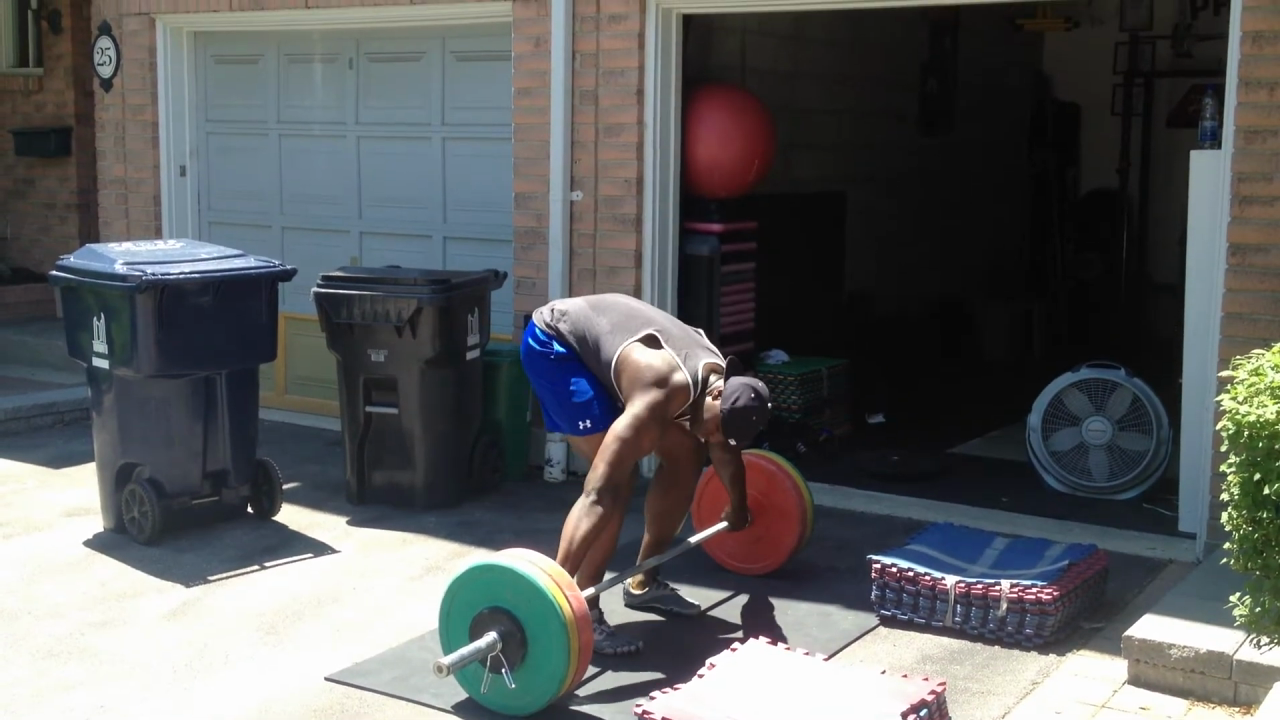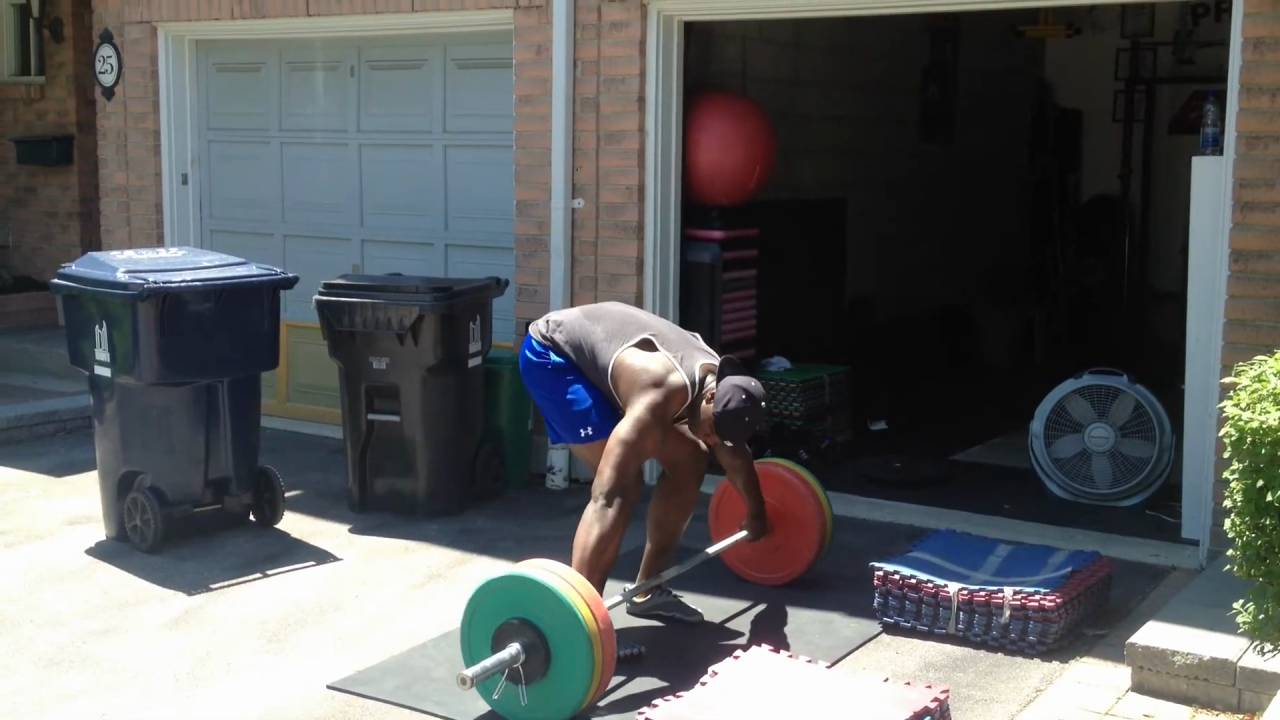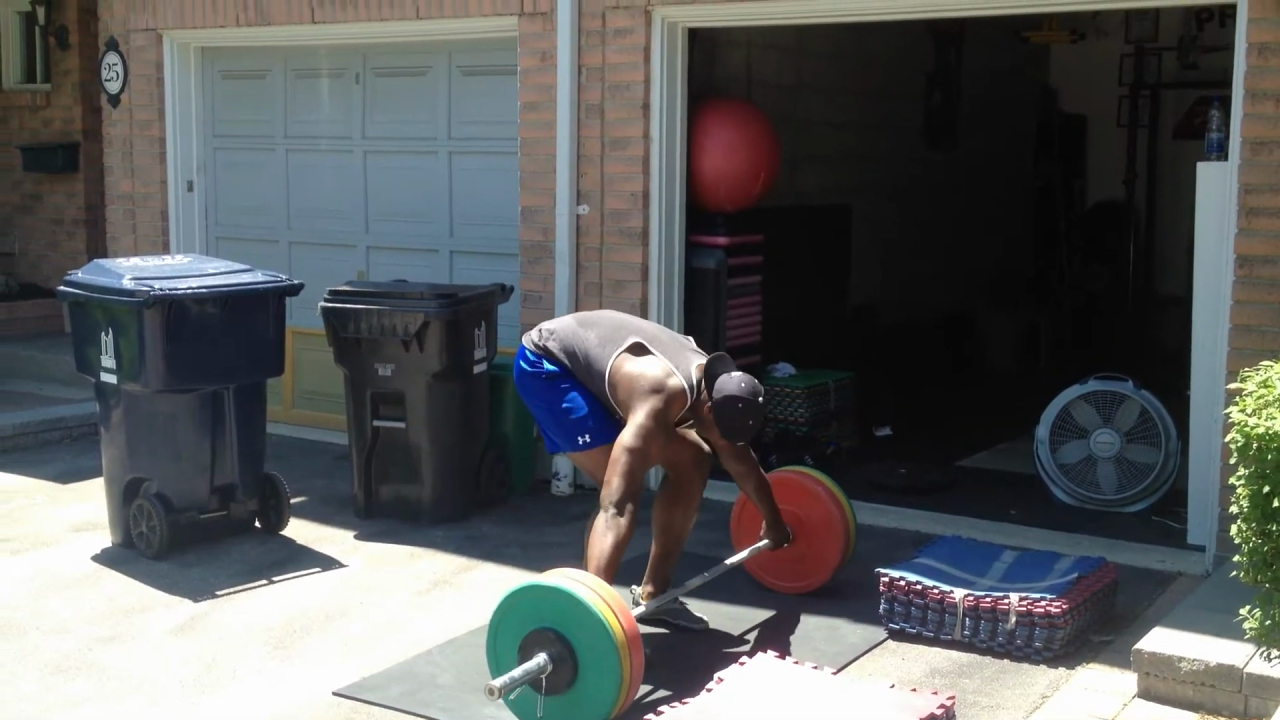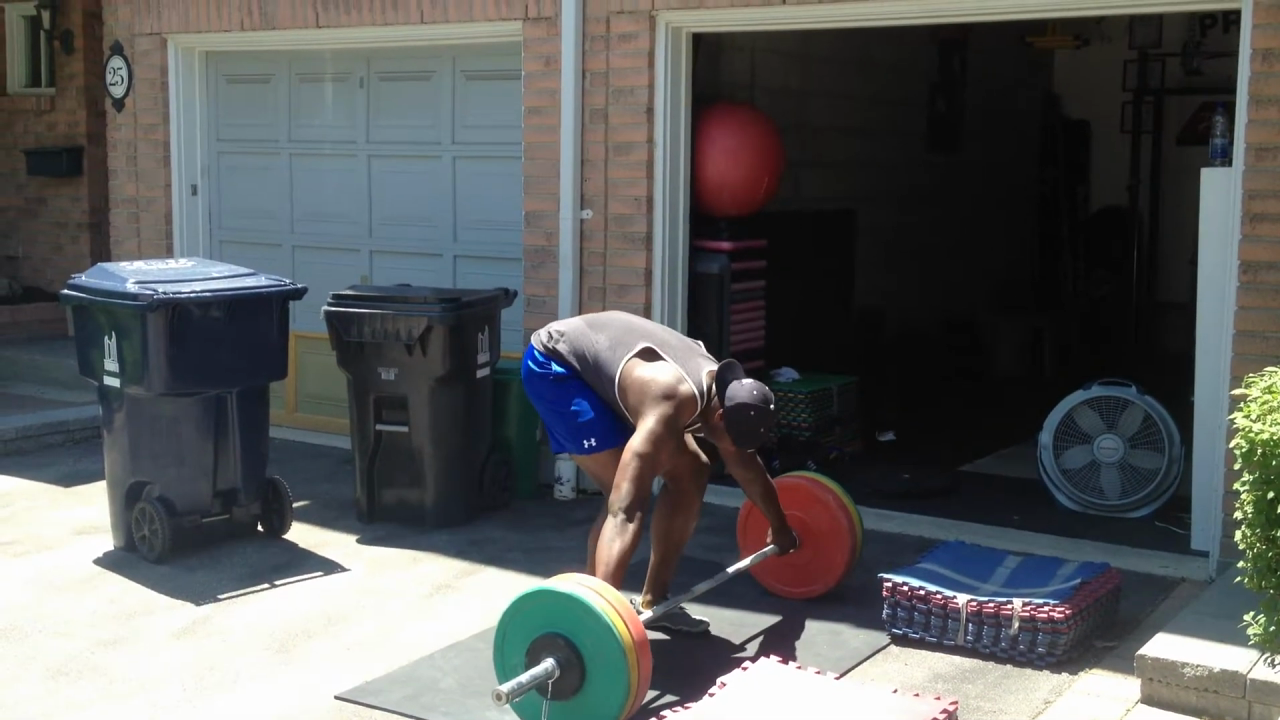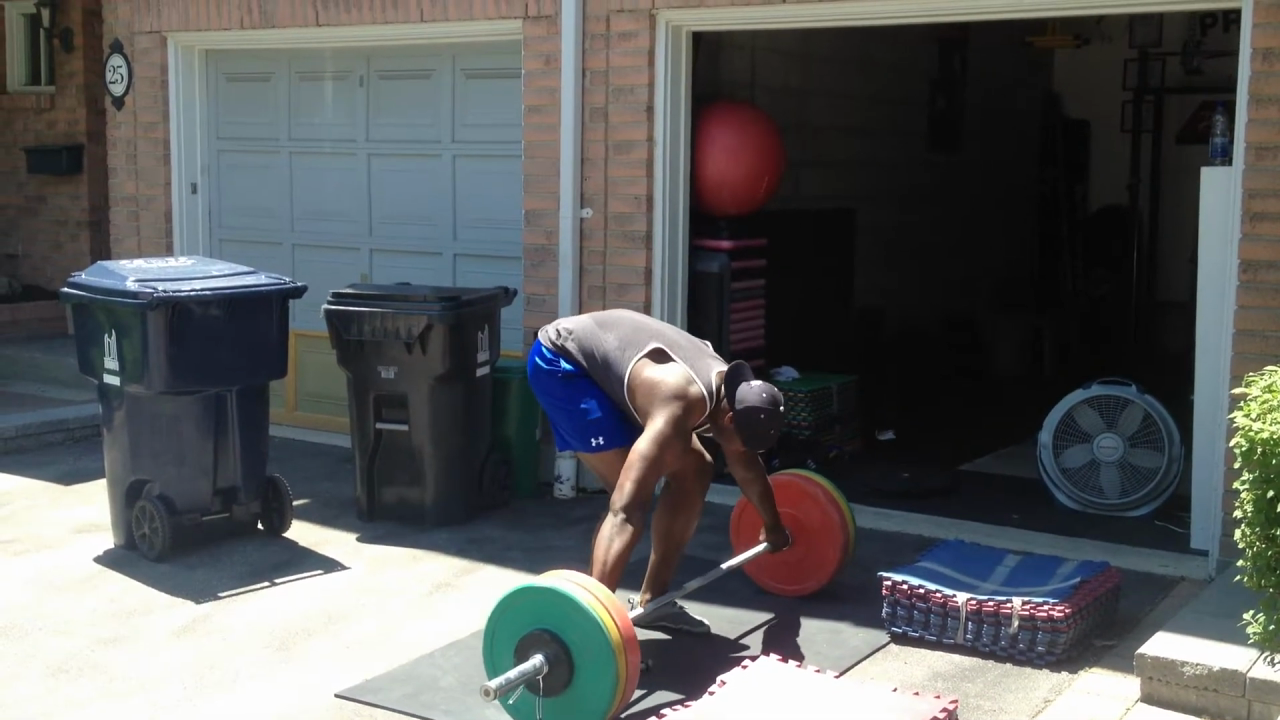
dt=0.4s
person 1, frame 1
left shoulder: (723, 376)
right shoulder: (662, 393)
left elbow: (726, 453)
right elbow: (599, 492)
left wrist: (737, 509)
left hip: (598, 336)
right hip: (554, 342)
left knee: (687, 453)
right knee: (618, 475)
left ankle: (643, 582)
person 1, frame 2
left shoulder: (723, 387)
right shoulder: (661, 396)
left elbow: (737, 457)
right elbow: (607, 496)
left wrist: (756, 515)
left hip: (595, 352)
right hip: (553, 353)
left knee: (689, 463)
right knee: (623, 482)
left ankle: (648, 590)
person 1, frame 3
left shoulder: (718, 385)
right shoulder: (660, 401)
left elbow: (743, 464)
right elbow: (616, 503)
left wrist: (773, 522)
left hip: (592, 360)
right hip: (546, 364)
left knee: (693, 461)
right knee: (626, 489)
left ankle: (652, 594)
person 1, frame 4
left shoulder: (727, 391)
right shoulder: (671, 406)
left elbow: (749, 468)
right elbow: (625, 508)
left wrist: (779, 528)
left hip: (600, 360)
right hip: (555, 363)
left knee: (691, 470)
right knee: (630, 494)
left ankle: (652, 601)
person 1, frame 5
left shoulder: (731, 390)
right shoulder: (680, 409)
left elbow: (749, 469)
right elbow: (626, 508)
left wrist: (773, 527)
left hip: (604, 361)
right hip: (560, 361)
left knee: (693, 470)
right knee: (636, 493)
left ankle: (653, 601)
